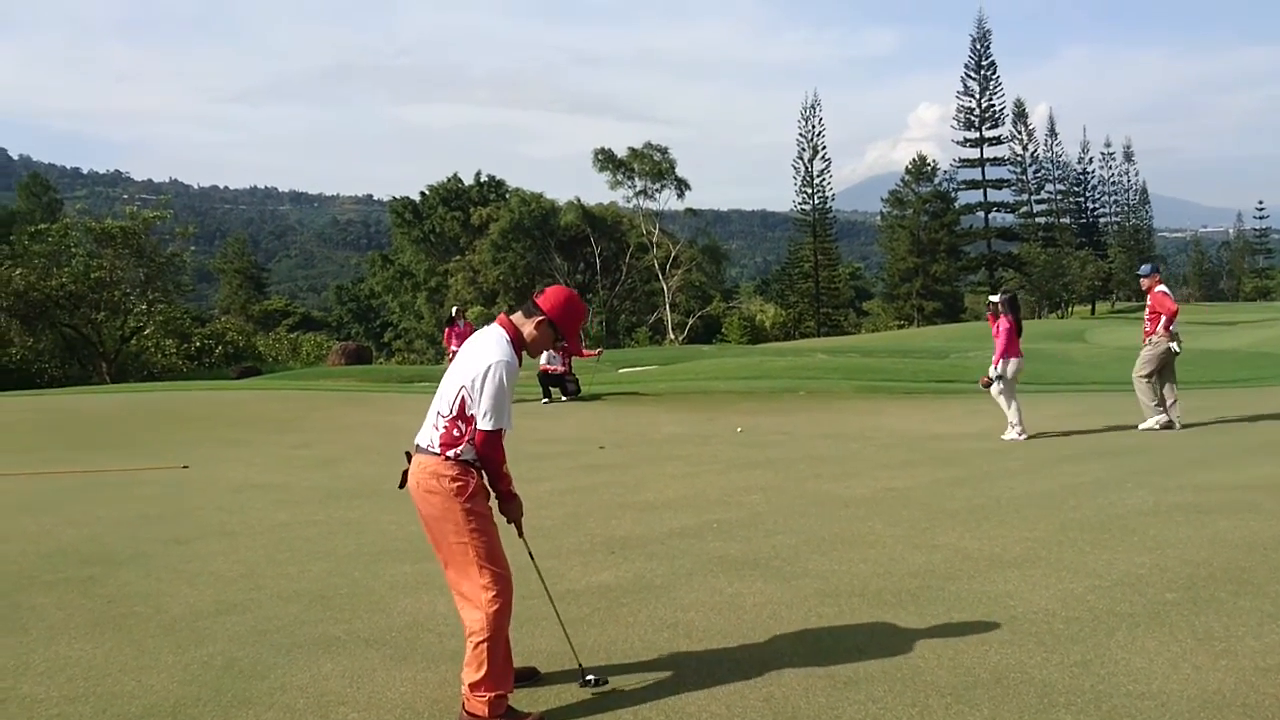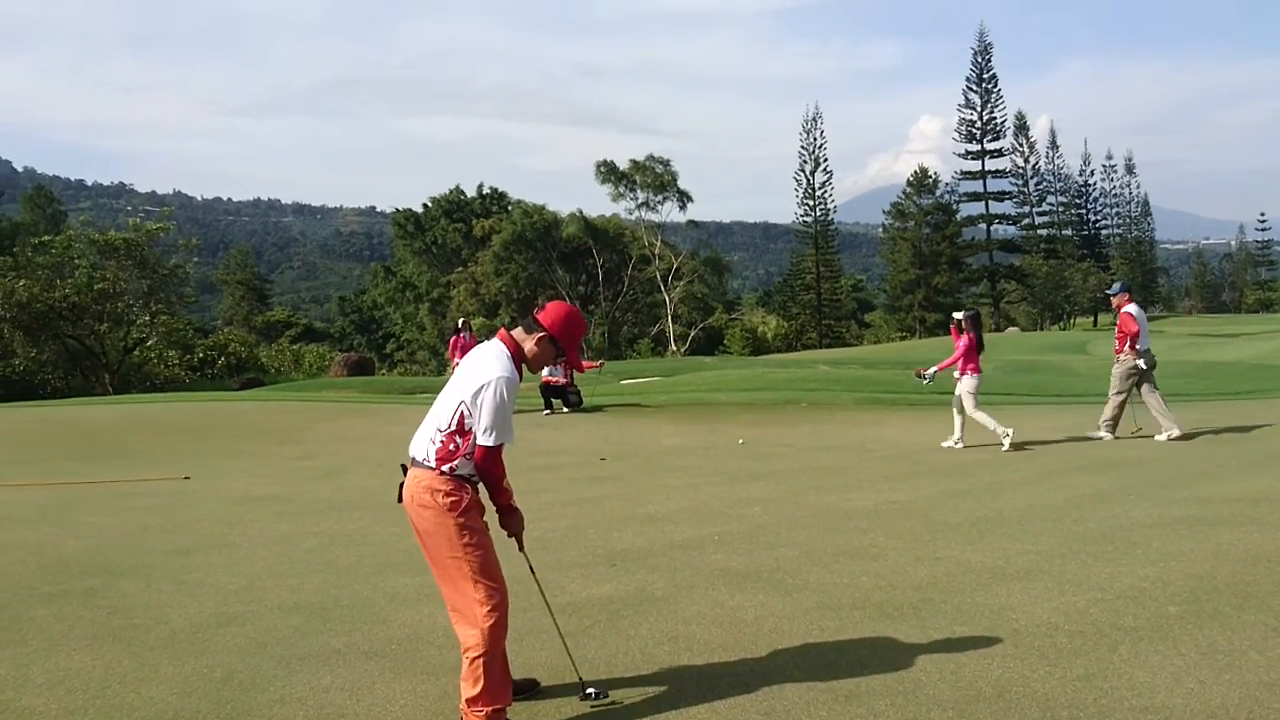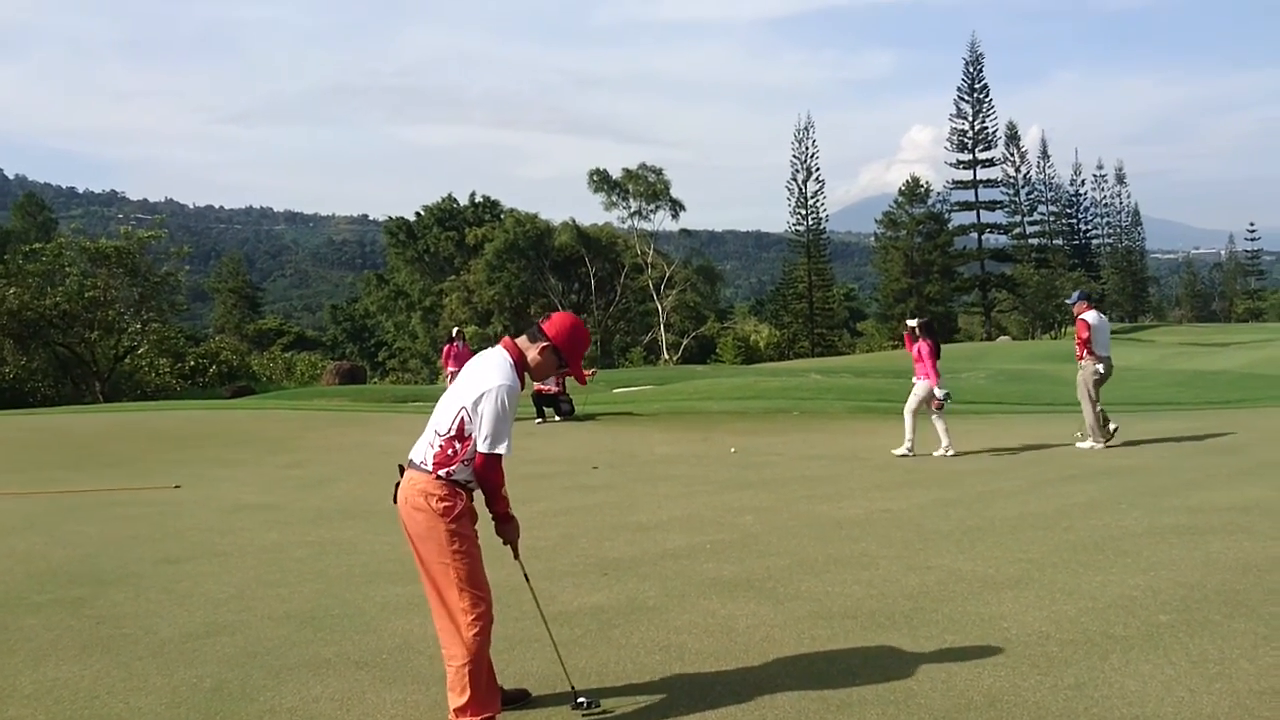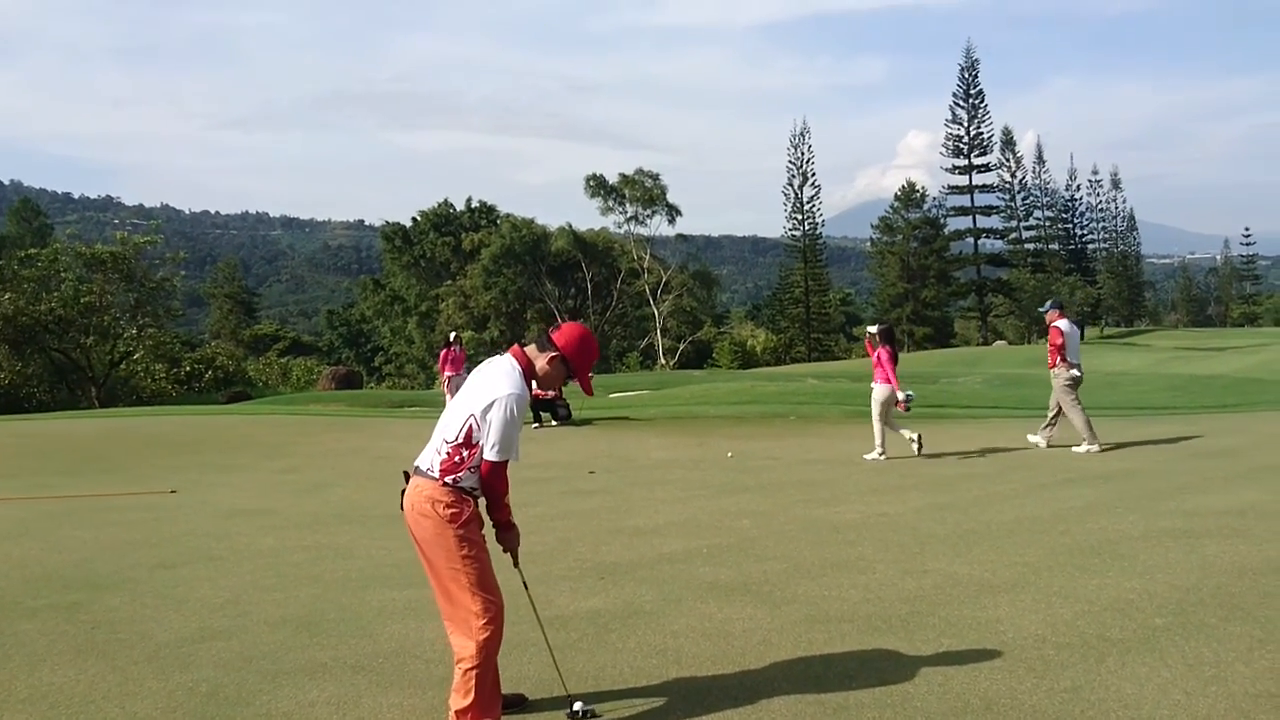
dt=0.3s
person 1, frame 1
left shoulder: (488, 337)
right shoulder: (501, 359)
right elbow: (487, 441)
left wrist: (500, 489)
right wrist: (506, 493)
left hip: (437, 468)
right hip: (447, 477)
left knee: (482, 580)
right knee: (489, 587)
left ankle: (494, 668)
person 1, frame 2
left shoulder: (489, 351)
right shoulder: (502, 375)
right elbow: (487, 456)
left wrist: (502, 503)
right wrist: (507, 507)
left hip: (435, 482)
right hip: (442, 490)
left knee: (480, 594)
right knee: (485, 602)
left ankle: (494, 680)
person 1, frame 3
left shoulder: (492, 358)
right shoulder: (503, 384)
right elbow: (486, 462)
left wrist: (499, 511)
right wrist: (503, 515)
left hip: (429, 487)
right hip: (436, 496)
left knee: (467, 602)
right knee: (469, 611)
person 1, frame 4
left shoulder: (498, 365)
right shoulder: (512, 393)
right elbow: (492, 470)
left wrist: (500, 520)
right wrist: (504, 524)
left hip: (433, 492)
right hip: (442, 502)
left knee: (473, 607)
right knee: (480, 613)
